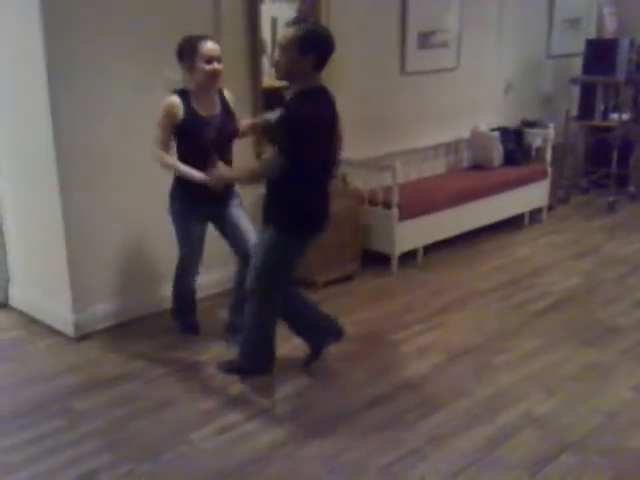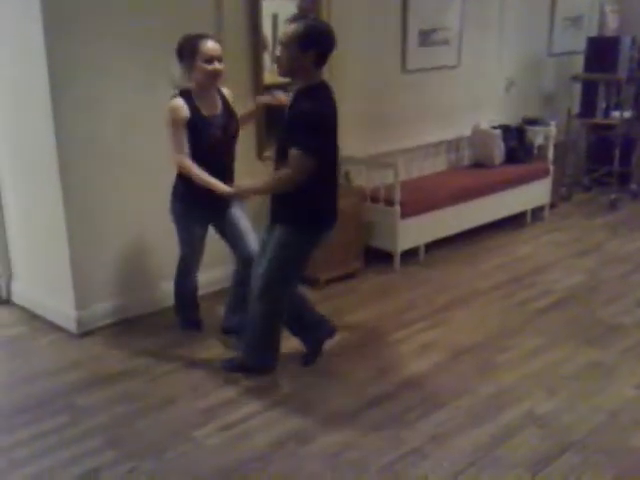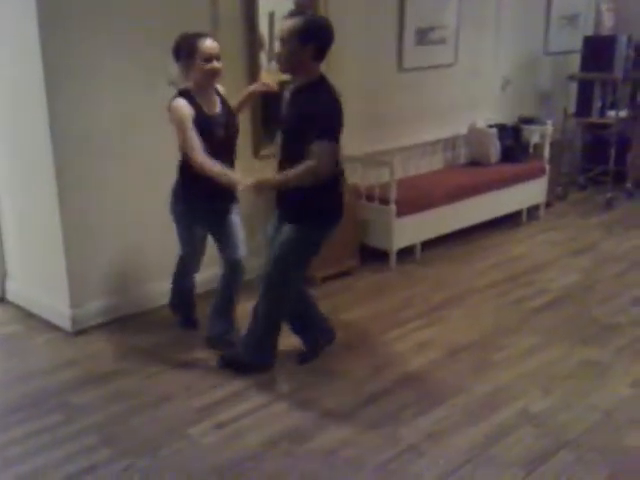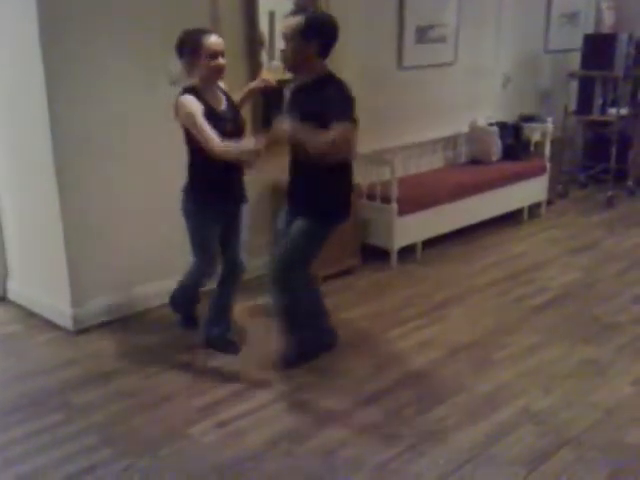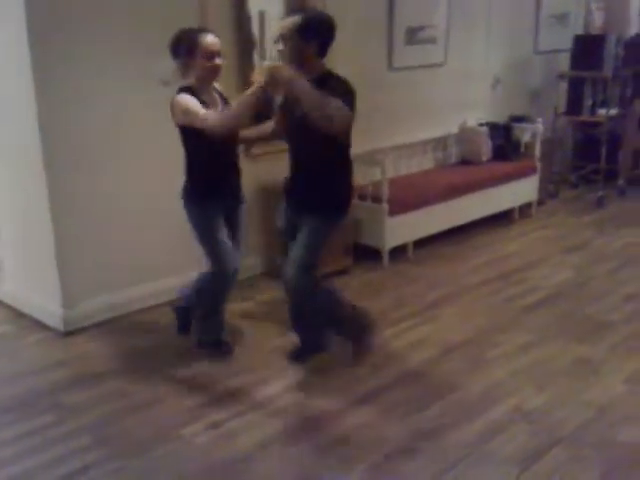
dt=0.2s
person 1, frame 1
left shoulder: (301, 112)
right shoulder: (319, 100)
left elbow: (270, 170)
right elbow: (334, 147)
left wrist: (227, 176)
left hip: (292, 218)
right hip: (303, 211)
left knee: (261, 288)
right knee: (274, 283)
left ankle: (254, 359)
right ankle: (320, 331)
person 1, frame 2
left shoulder: (310, 109)
right shoulder: (311, 97)
left elbow: (295, 174)
left wrist: (249, 189)
left hip: (304, 216)
right hip: (292, 212)
left knee: (268, 287)
right knee: (271, 280)
left ankle: (257, 358)
right ankle: (315, 331)
person 1, frame 3
left shoulder: (320, 101)
right shoulder: (299, 92)
left elbow: (322, 165)
left wrist: (273, 182)
left hip: (312, 212)
right hip: (293, 206)
left knee: (275, 282)
right knee: (282, 278)
left ankle: (254, 354)
right ankle: (318, 334)
person 1, frame 4
left shoulder: (333, 94)
right shoulder: (298, 89)
left elbow: (342, 146)
left wrist: (294, 133)
left hip: (323, 204)
right hip: (299, 198)
left knee: (283, 270)
right knee: (292, 269)
left ankle: (305, 342)
right ankle: (320, 336)
person 1, frame 5
left shoulder: (337, 89)
right shoulder: (294, 89)
left elbow: (336, 123)
left wrist: (292, 80)
right wrist: (242, 135)
left hip: (325, 201)
right hip: (297, 197)
left knee: (298, 276)
right knee: (294, 273)
left ankle: (355, 326)
right ankle: (312, 336)
person 2, frame 1
left shoulder: (226, 97)
right shoulder: (175, 104)
right elbow: (161, 154)
right wrist: (195, 175)
left hip: (225, 196)
right hip: (188, 200)
left knee: (251, 251)
right knee: (190, 262)
left ankle: (239, 318)
right ankle: (184, 317)
person 2, frame 2
left shoulder: (225, 95)
right shoulder: (179, 106)
right elbow: (182, 160)
left wrist: (257, 108)
right wrist: (218, 186)
left hip: (226, 197)
right hip: (191, 200)
left knee: (251, 254)
right knee: (191, 261)
left ankle: (235, 320)
right ankle: (187, 313)
person 2, frame 3
left shoulder: (219, 93)
right shoulder: (181, 106)
right elbow: (199, 159)
left wrist: (248, 95)
right wrist: (240, 181)
left hip: (224, 198)
right hip: (191, 200)
left knee: (236, 261)
right knee: (191, 261)
left ankle: (219, 330)
right ankle: (182, 308)
person 2, frame 4
left shoulder: (221, 90)
right shoulder: (187, 102)
right elbow: (216, 147)
left wrist: (248, 93)
right wrist: (256, 146)
left hip: (233, 195)
right hip: (203, 199)
left knee: (234, 264)
right knee: (207, 264)
left ankle: (217, 331)
right ankle: (183, 302)
person 2, frame 5
left shoulder: (216, 91)
right shoulder: (183, 102)
right elbow: (219, 124)
left wrist: (251, 94)
right wrist: (256, 96)
left hip: (230, 193)
right hip: (202, 199)
left knee: (228, 268)
right knee: (226, 268)
left ankle: (209, 332)
right ankle: (186, 305)
